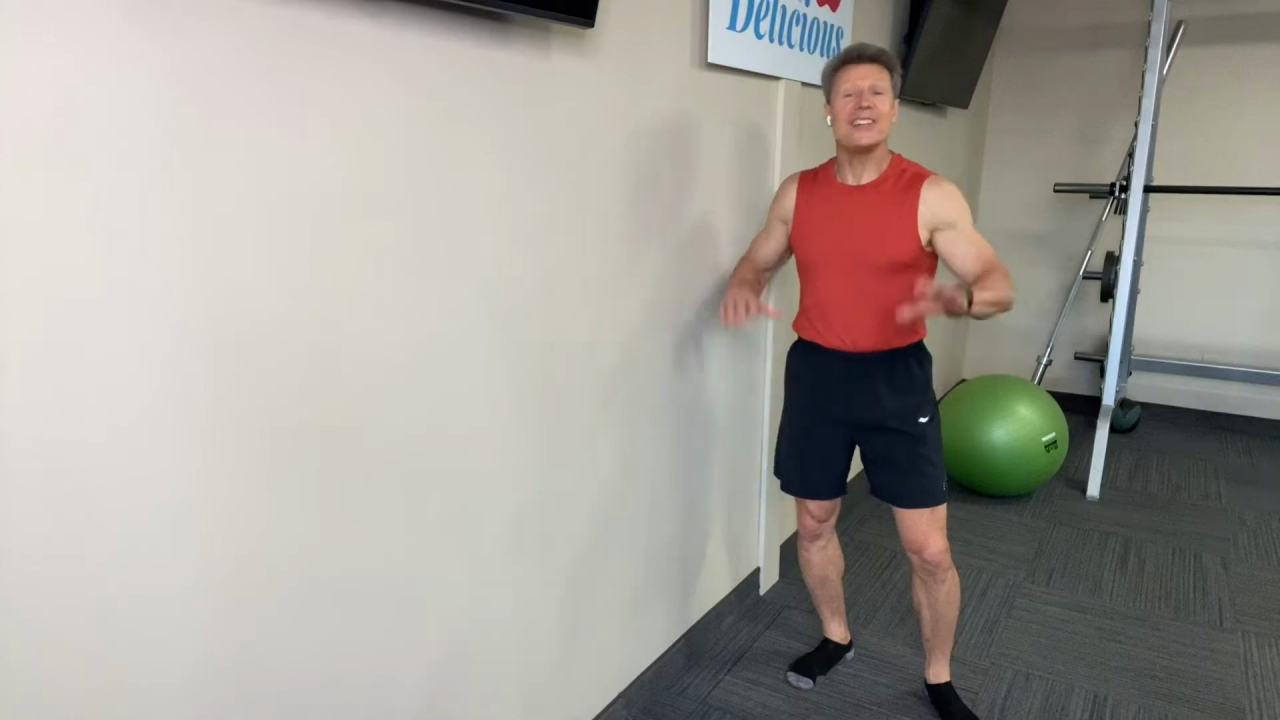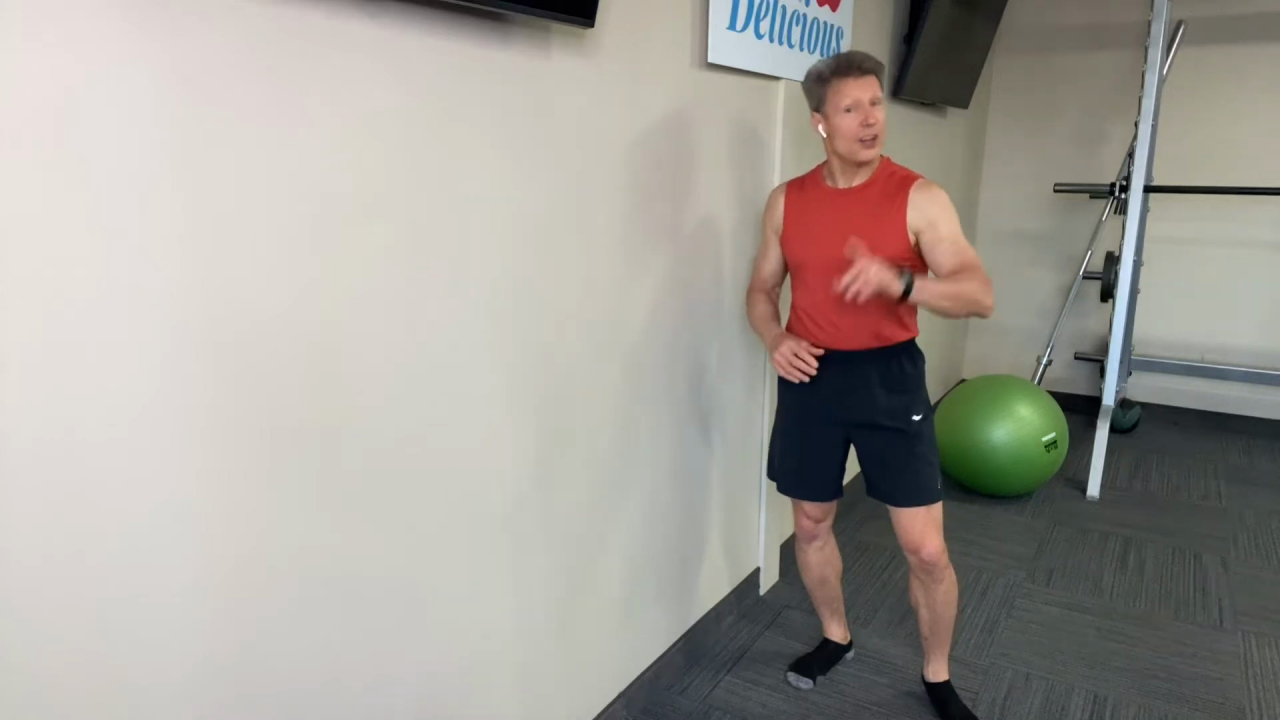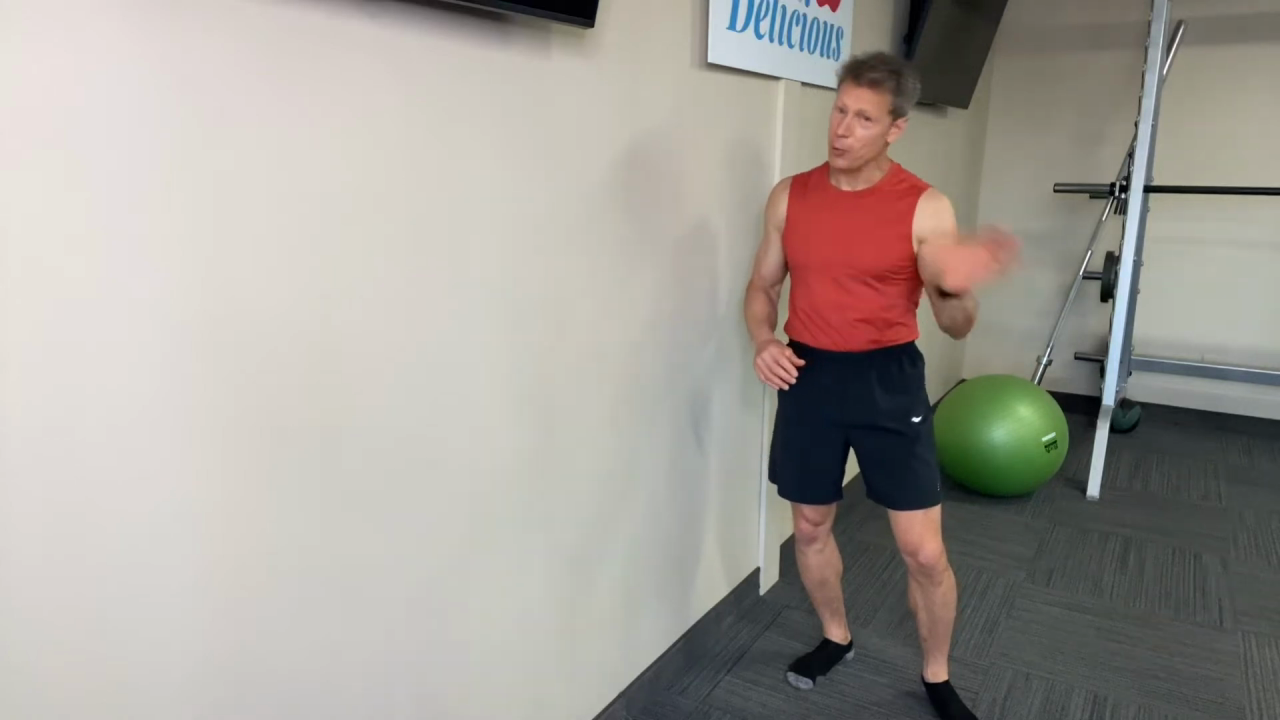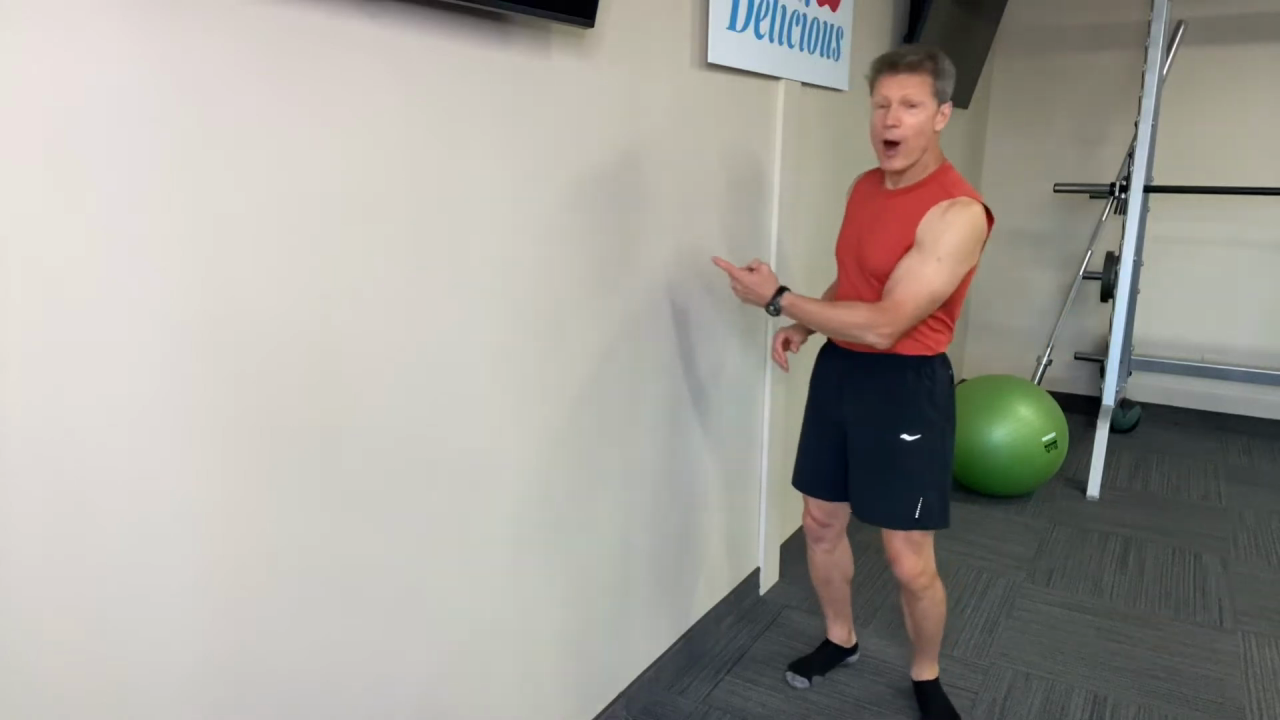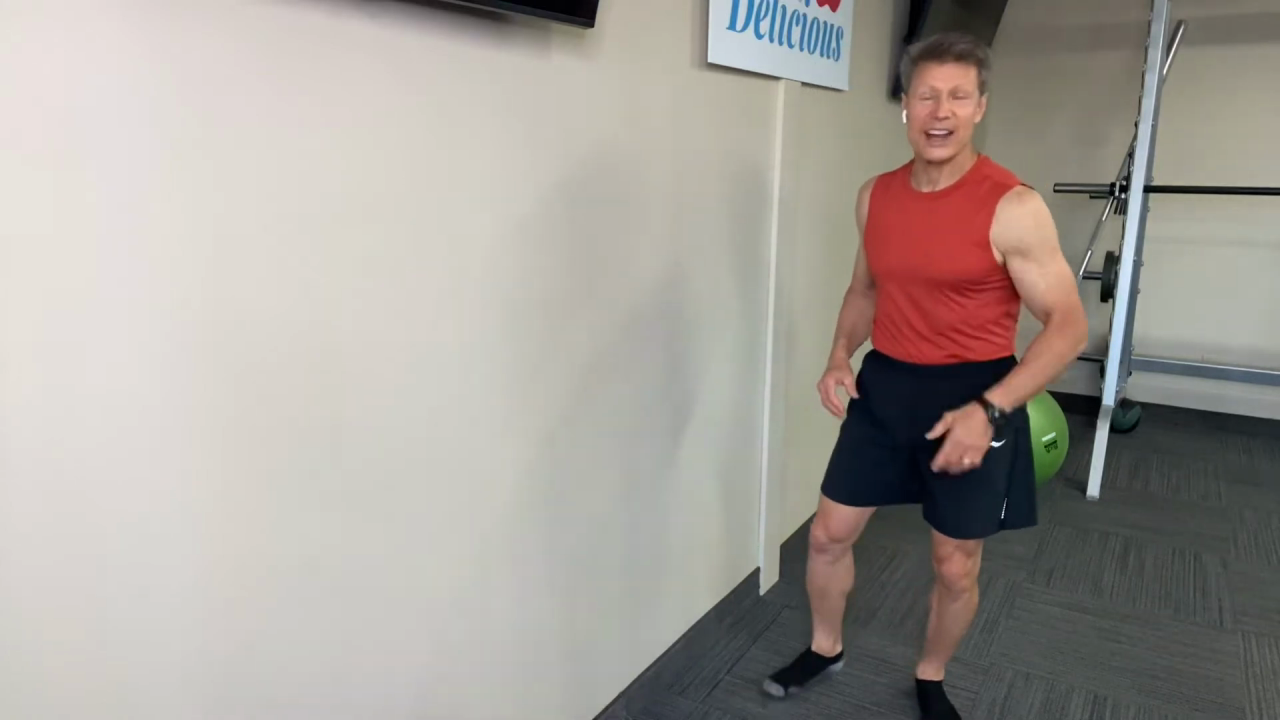
dt=1s
person 1, frame 1
left shoulder: (930, 193)
right shoulder: (797, 190)
left elbow: (1002, 290)
right elbow: (758, 263)
left wrist: (960, 297)
right wrist: (741, 291)
left hip: (896, 378)
right hip: (815, 372)
left knee: (928, 548)
right knee: (814, 522)
right ankle: (836, 636)
person 1, frame 2
left shoulder: (917, 197)
right shoulder: (786, 199)
left elbow: (978, 294)
right elbow: (762, 288)
left wrist: (899, 283)
right wrist: (775, 338)
left hip: (889, 377)
right hip: (810, 377)
left knee: (926, 549)
right knee: (810, 523)
right ankle: (835, 636)
person 1, frame 3
left shoulder: (924, 207)
right shoulder: (790, 195)
left elbow: (955, 325)
right elbow: (762, 285)
left wrist: (958, 292)
right wrist: (766, 342)
left hip: (886, 379)
right hip: (807, 376)
left knee: (923, 552)
right knee: (811, 526)
right ankle: (836, 636)
person 1, frame 4
left shoulder: (956, 213)
right shoulder: (864, 187)
left elbow: (883, 324)
left wrist: (779, 298)
right wrist: (801, 326)
left hip: (905, 388)
right hip: (838, 373)
left knee: (909, 562)
right knee: (820, 524)
right ankle: (841, 638)
person 1, frame 5
left shoulder: (1015, 209)
right shoulder: (875, 195)
left elbow: (1069, 327)
left wrist: (990, 409)
right wrist: (839, 358)
left hip: (971, 399)
right hip: (884, 386)
left knee: (956, 566)
right knee: (828, 533)
right ankle: (823, 648)
